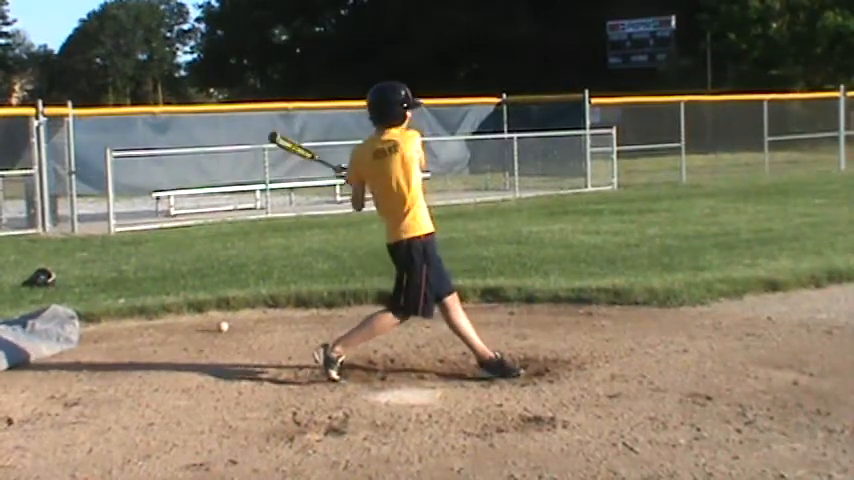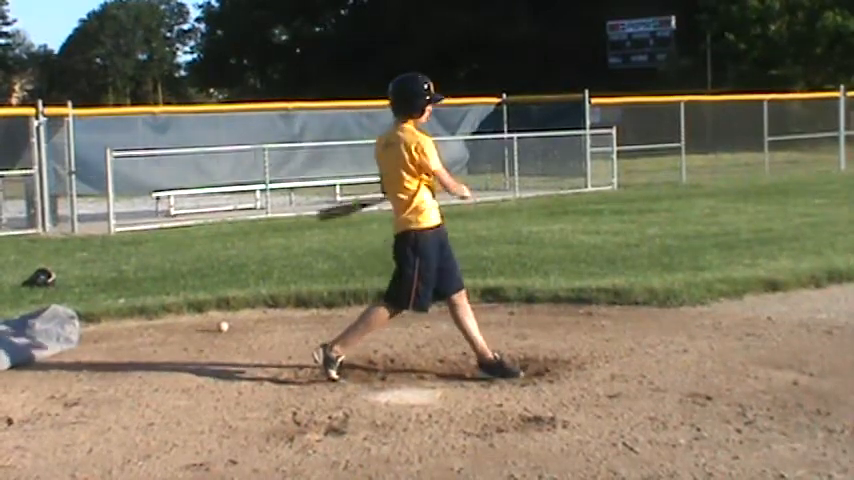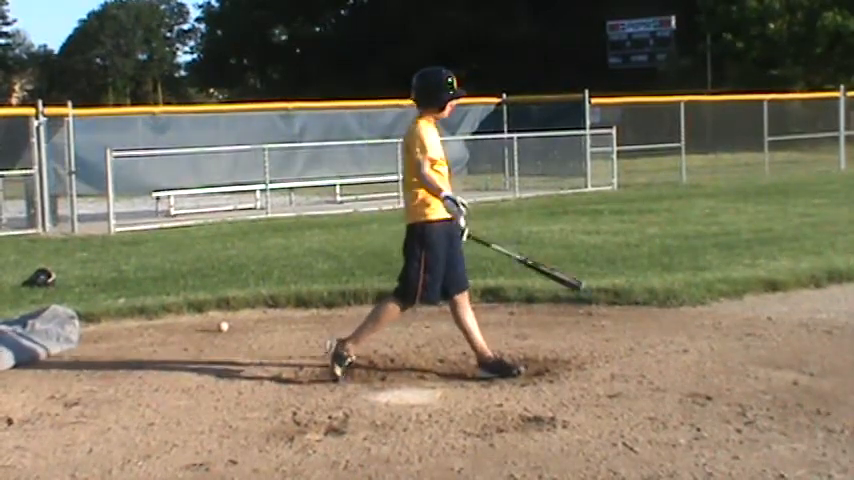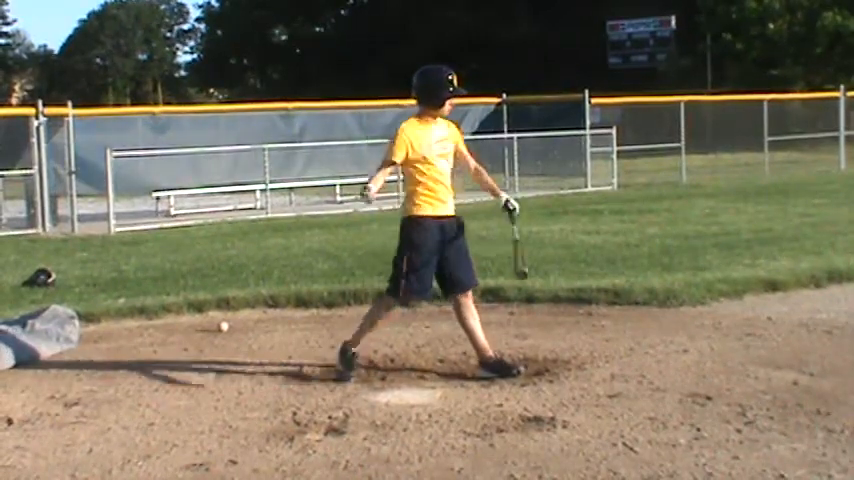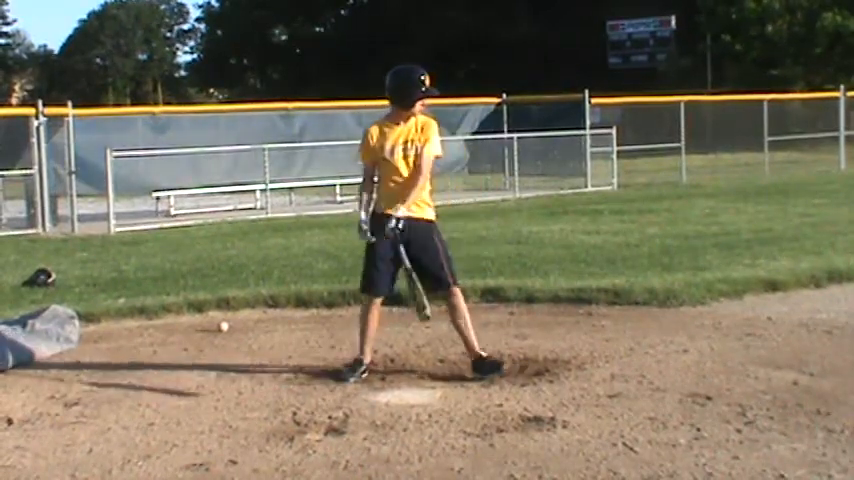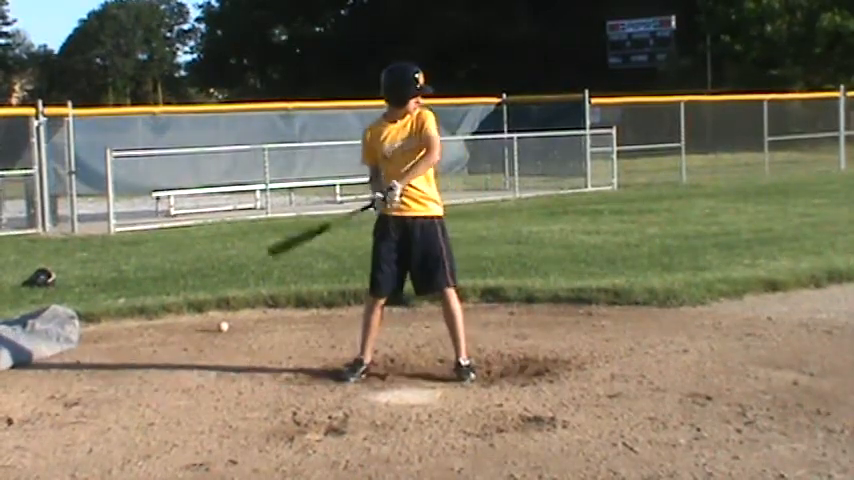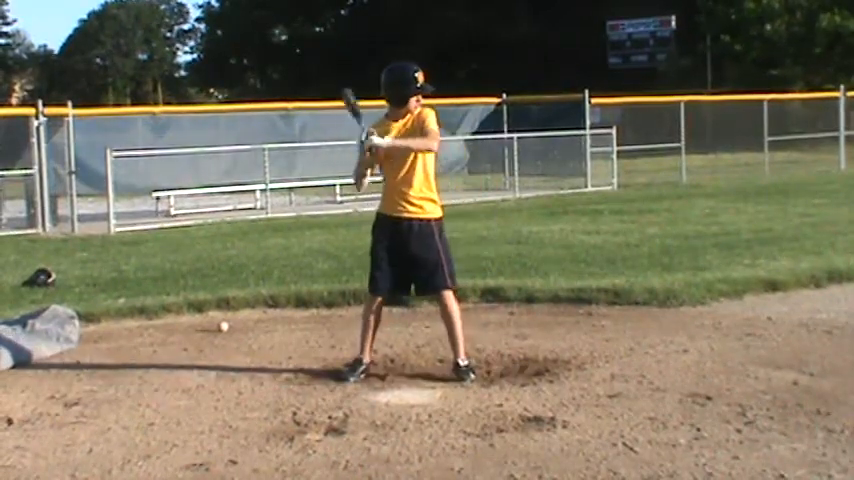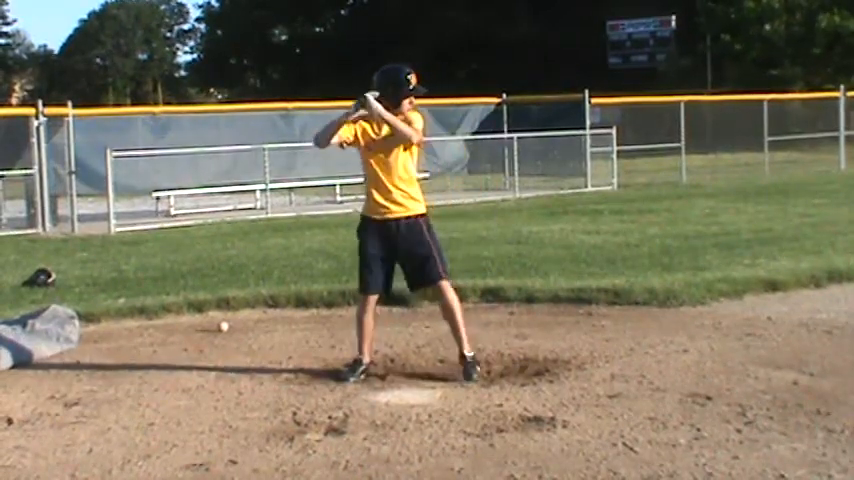
dt=0.3s
person 1, frame 1
left shoulder: (360, 154)
right shoulder: (411, 139)
left elbow: (357, 205)
left wrist: (354, 180)
left hip: (399, 237)
right hip: (416, 236)
left knee: (448, 299)
right knee: (401, 310)
left ankle: (486, 357)
right ankle: (334, 351)
person 1, frame 2
left shoulder: (384, 142)
right shoulder: (419, 140)
left elbow: (386, 187)
right elbow: (447, 184)
right wrist: (467, 192)
left hip: (428, 230)
right hip: (420, 231)
left knee: (456, 294)
right knee: (395, 302)
left ankle: (486, 358)
right ankle: (334, 350)
person 1, frame 3
left shoulder: (423, 130)
right shoulder: (423, 131)
right elbow: (423, 173)
left wrist: (457, 215)
right wrist: (446, 196)
left hip: (442, 223)
right hip: (428, 224)
left knee: (459, 294)
right knee: (406, 297)
left ankle: (486, 358)
right ankle: (346, 348)
person 1, frame 4
left shoulder: (450, 129)
right shoulder: (408, 129)
left elbow: (471, 165)
right elbow: (384, 168)
left wrist: (500, 194)
right wrist: (372, 186)
left hip: (448, 219)
right hip: (418, 220)
left knee: (463, 291)
right knee: (398, 294)
left ankle: (487, 358)
right ankle: (352, 348)
person 1, frame 5
left shoulder: (427, 126)
right shoulder: (375, 132)
left elbow: (423, 174)
right elbow: (369, 178)
left wrist: (401, 210)
right wrist: (364, 214)
left hip: (420, 219)
right hip: (385, 219)
left knee: (450, 288)
right knee: (373, 294)
left ankle: (477, 356)
right ankle: (363, 359)
person 1, frame 6
left shoulder: (424, 118)
right shoulder: (373, 133)
left elbow: (434, 153)
right elbow: (375, 175)
left wrist: (400, 182)
right wrist: (378, 190)
left hip: (427, 217)
right hip: (391, 220)
left knee: (447, 290)
right knee: (378, 295)
left ankle: (462, 360)
right ankle: (364, 359)
person 1, frame 7
left shoulder: (424, 116)
right shoulder: (377, 129)
left elbow: (432, 143)
right elbow: (359, 180)
left wrist: (388, 143)
right wrist: (366, 154)
left hip: (425, 219)
right hip: (389, 220)
left knee: (444, 292)
right knee: (376, 295)
left ankle: (461, 360)
right ankle: (364, 359)
person 1, frame 8
left shoulder: (413, 119)
right shoulder: (361, 125)
left elbow: (411, 137)
right elbow: (320, 141)
left wrist: (376, 109)
right wrist: (352, 112)
left hip: (412, 217)
right hip: (375, 221)
left knee: (441, 284)
right knee: (368, 294)
left ankle: (466, 353)
right ankle: (363, 359)
